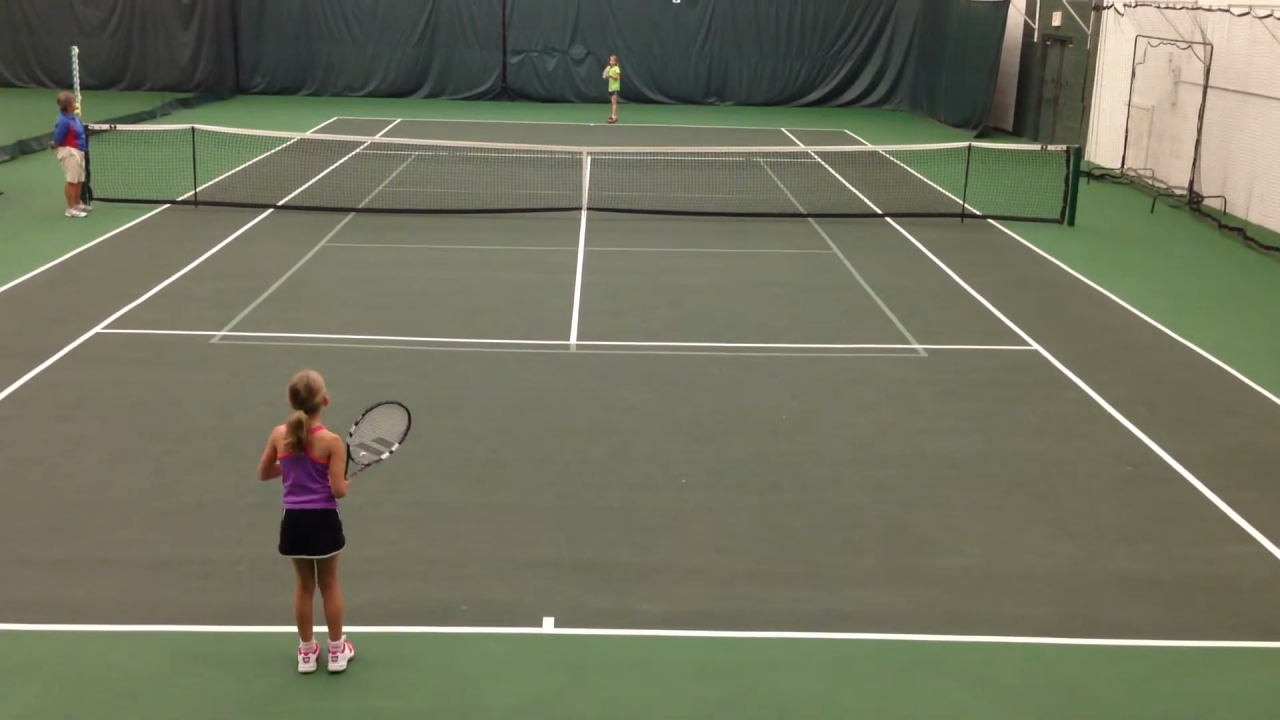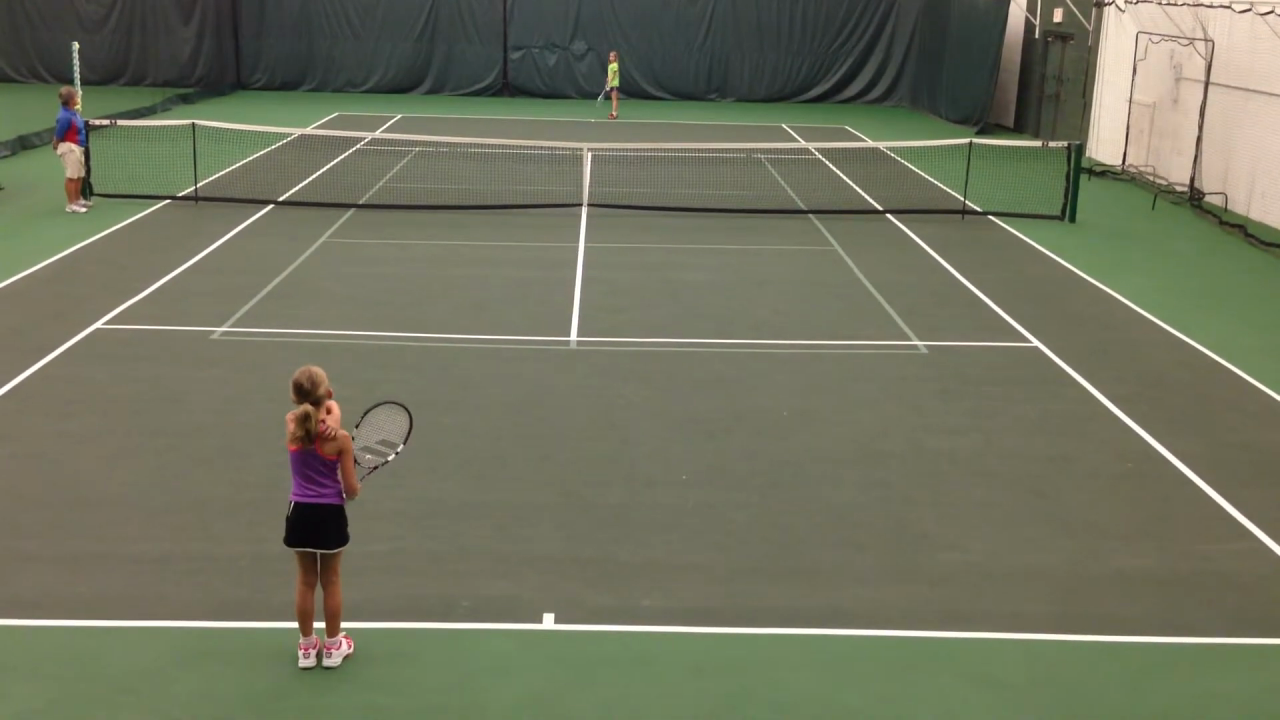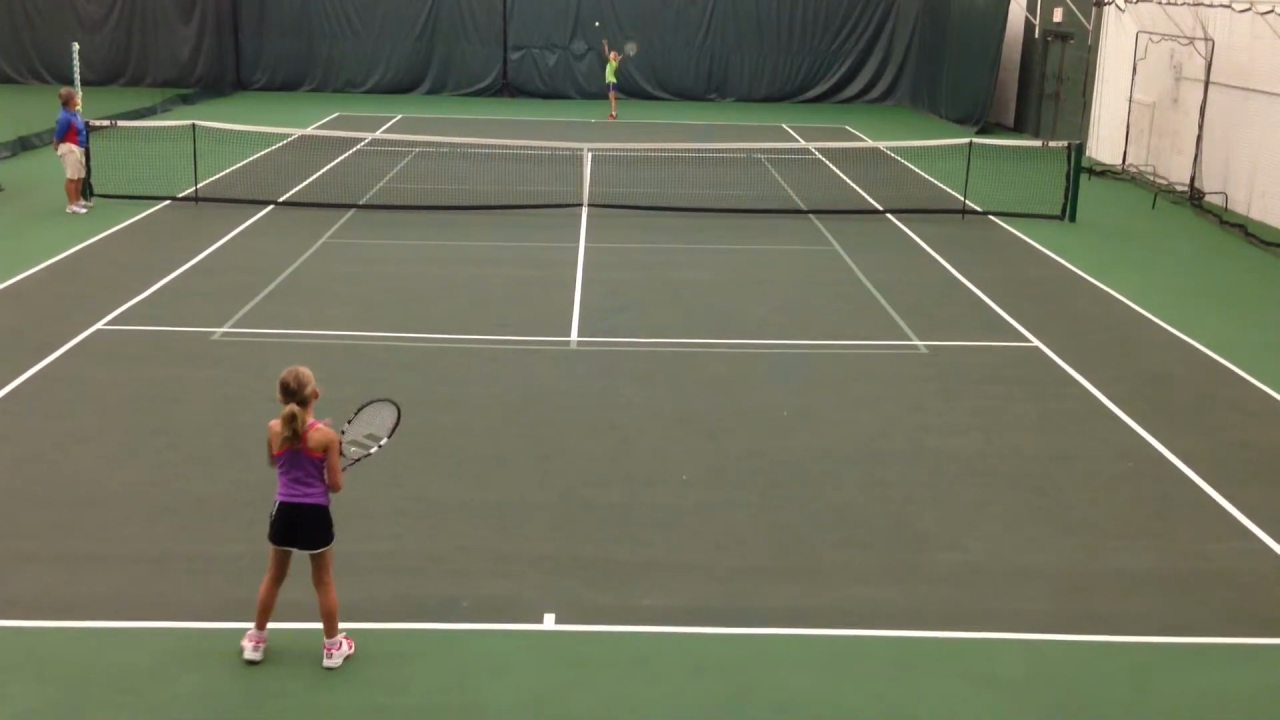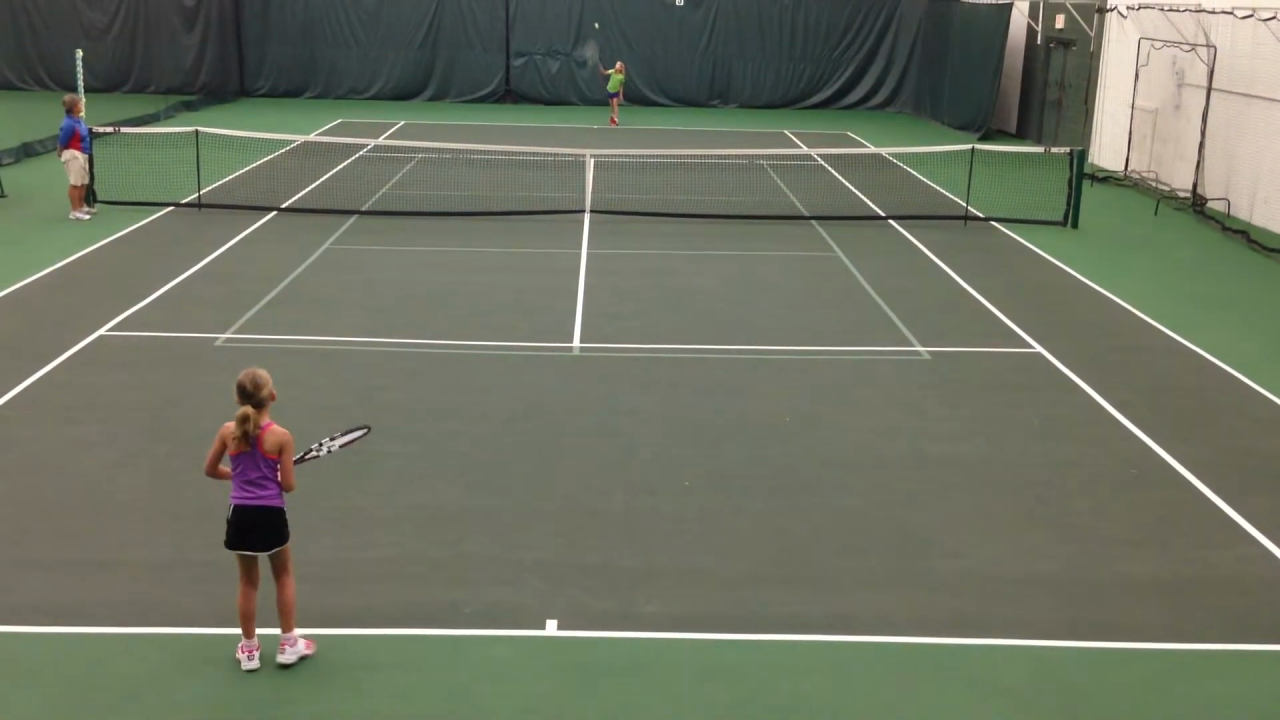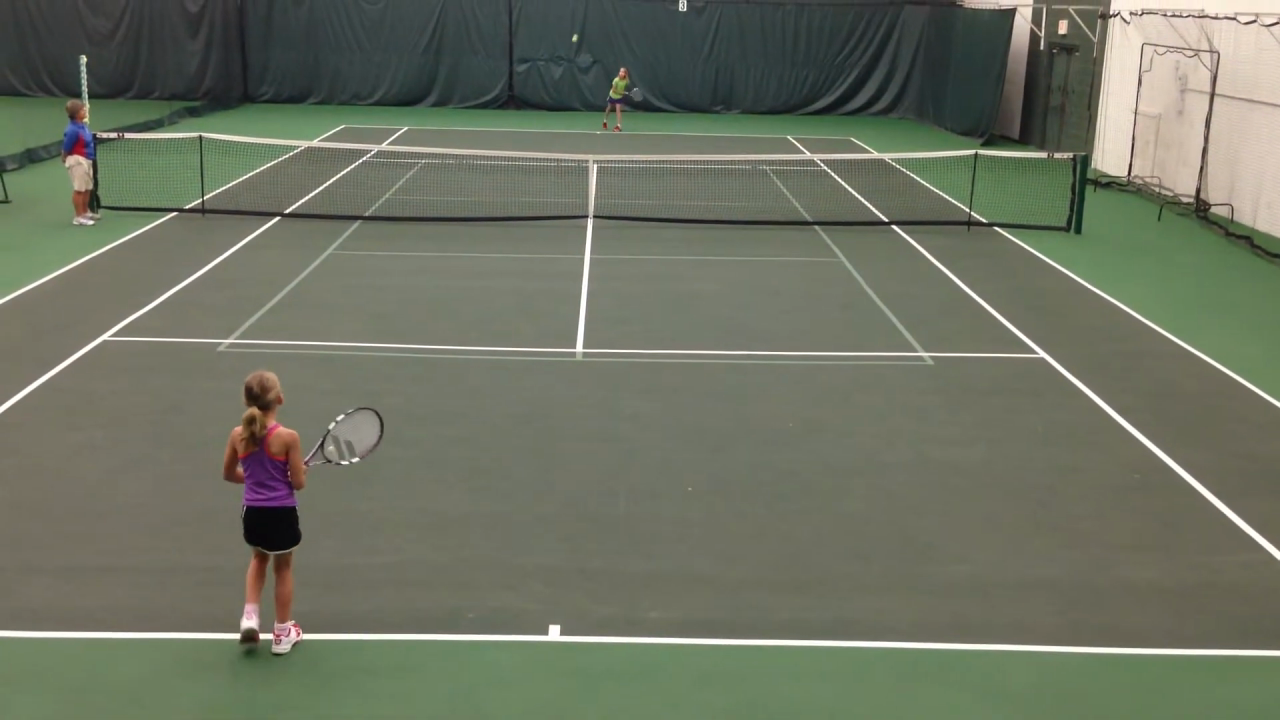
dt=0.5s
person 1, frame 1
left shoulder: (279, 435)
right shoulder: (332, 441)
left elbow: (264, 474)
right elbow: (338, 491)
right wrist: (346, 485)
left hip: (294, 520)
right hip: (323, 520)
left knee: (304, 585)
right knee: (329, 584)
left ankle: (307, 651)
right ankle: (338, 651)
person 1, frame 2
left shoulder: (291, 424)
right shoulder: (340, 439)
left elbow: (329, 405)
right elbow: (350, 489)
left wrist: (330, 418)
right wrist: (355, 489)
left hip: (300, 513)
right hip: (330, 515)
left knee: (306, 581)
right knee: (330, 581)
left ankle: (306, 647)
right ankle: (332, 646)
person 1, frame 3
left shoulder: (274, 430)
right shoulder: (326, 436)
right elbow: (335, 485)
left hip: (285, 513)
right hip: (315, 515)
left knee: (274, 578)
right knee: (324, 581)
left ankle: (256, 640)
right ankle: (333, 646)
person 1, frame 4
left shoulder: (228, 431)
right shoulder: (281, 436)
left elbow: (210, 470)
right elbow: (289, 485)
left hip: (241, 514)
right hip: (271, 515)
left knee: (248, 583)
right knee: (284, 576)
left ankle: (249, 649)
right ankle: (288, 643)
person 1, frame 5
left shoulder: (238, 435)
right shoulder: (288, 437)
left elbow: (229, 475)
right elbow: (298, 483)
left hip: (253, 512)
right hip: (281, 513)
left knee: (259, 558)
right knee: (283, 568)
left ankle: (250, 615)
right ankle: (282, 633)
